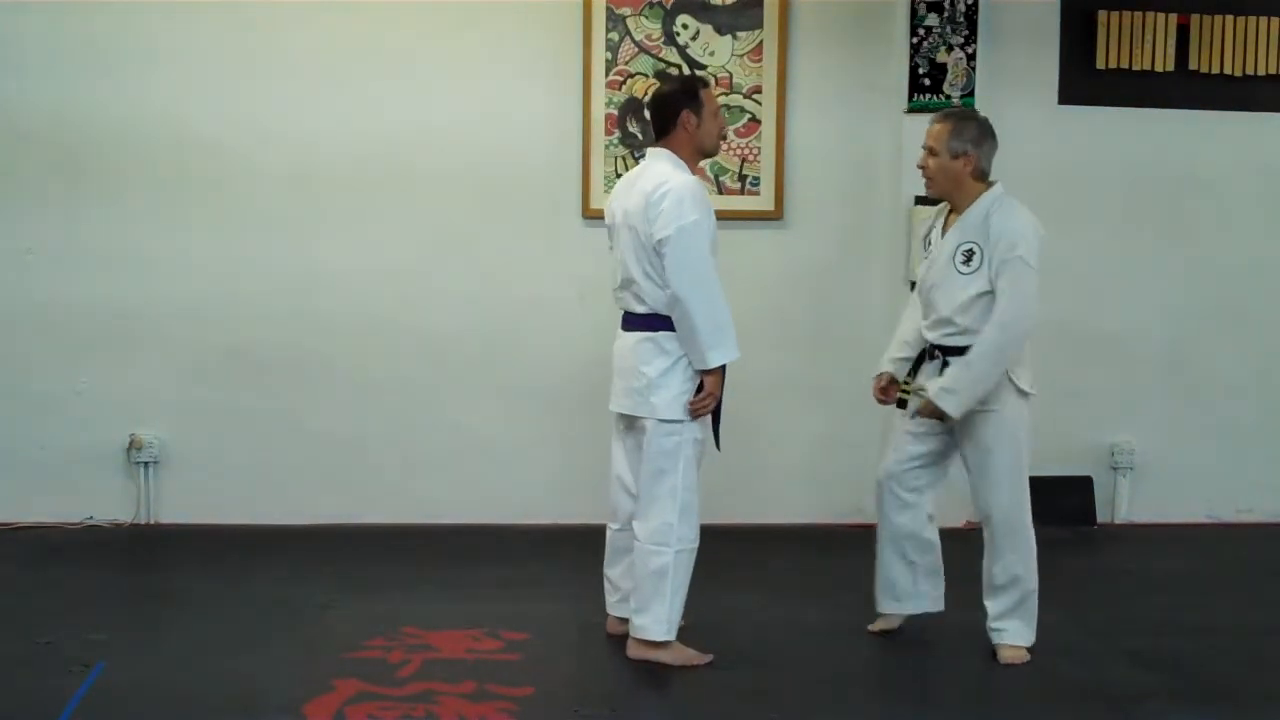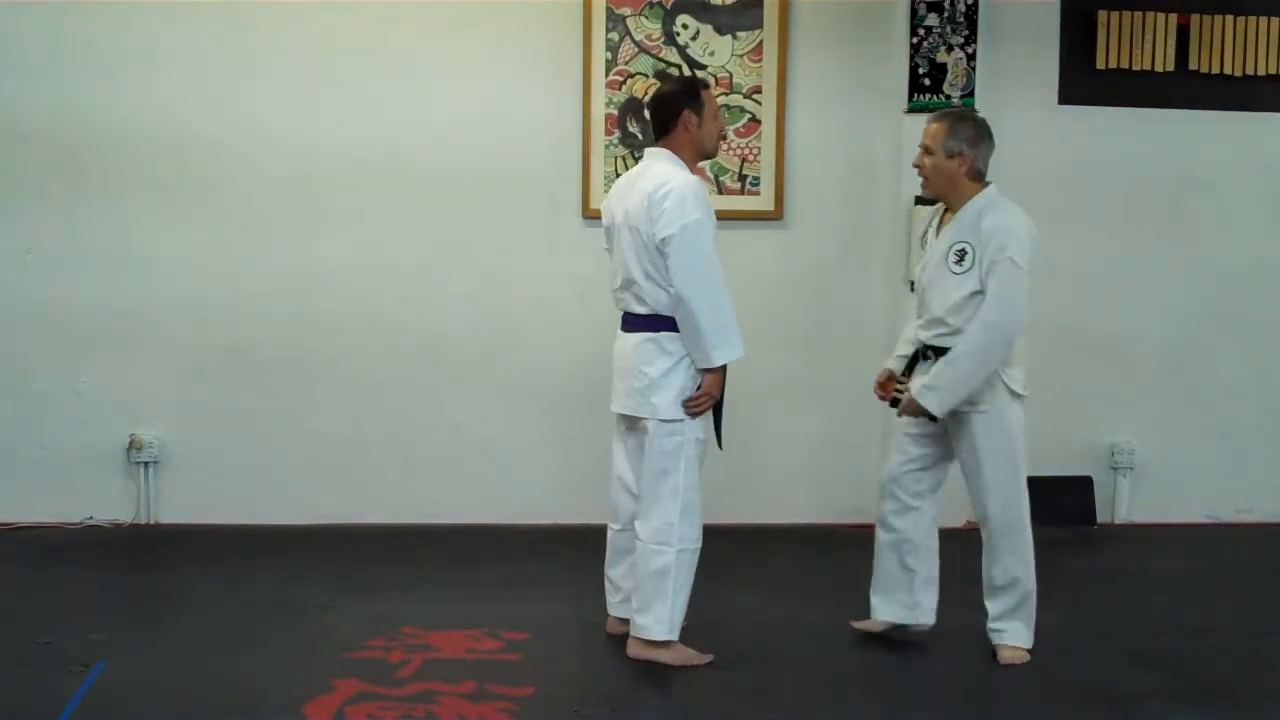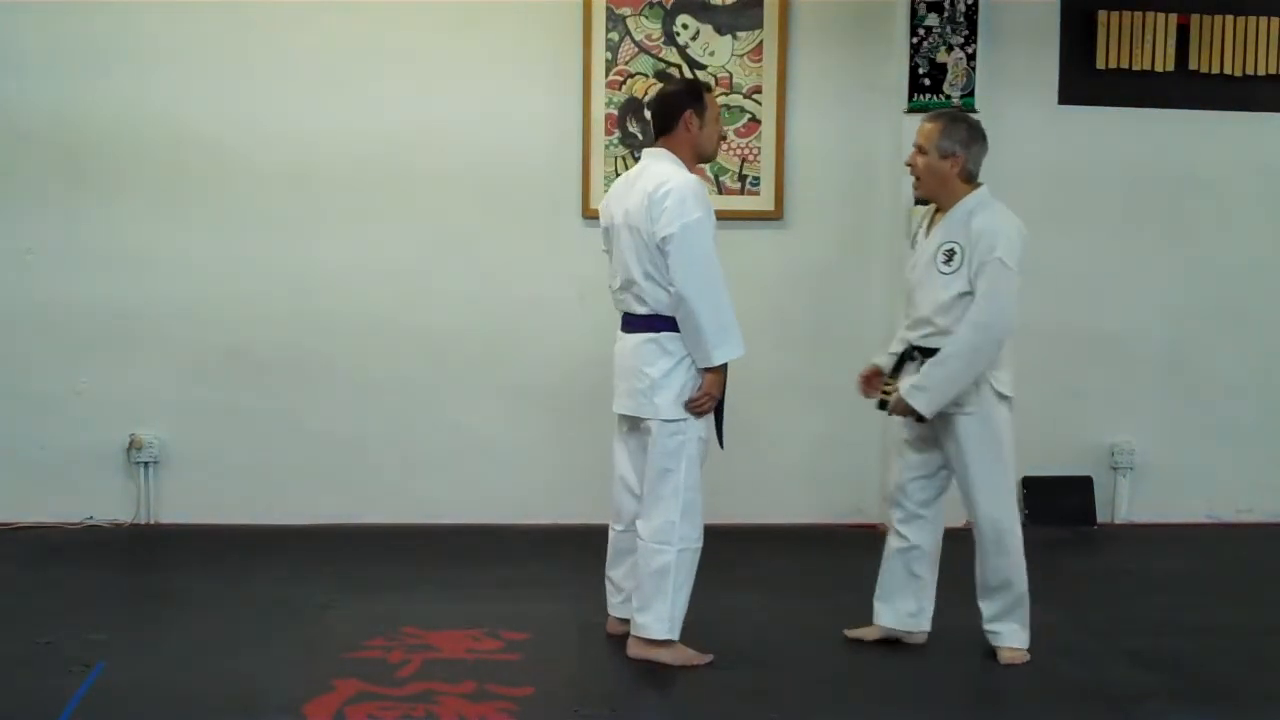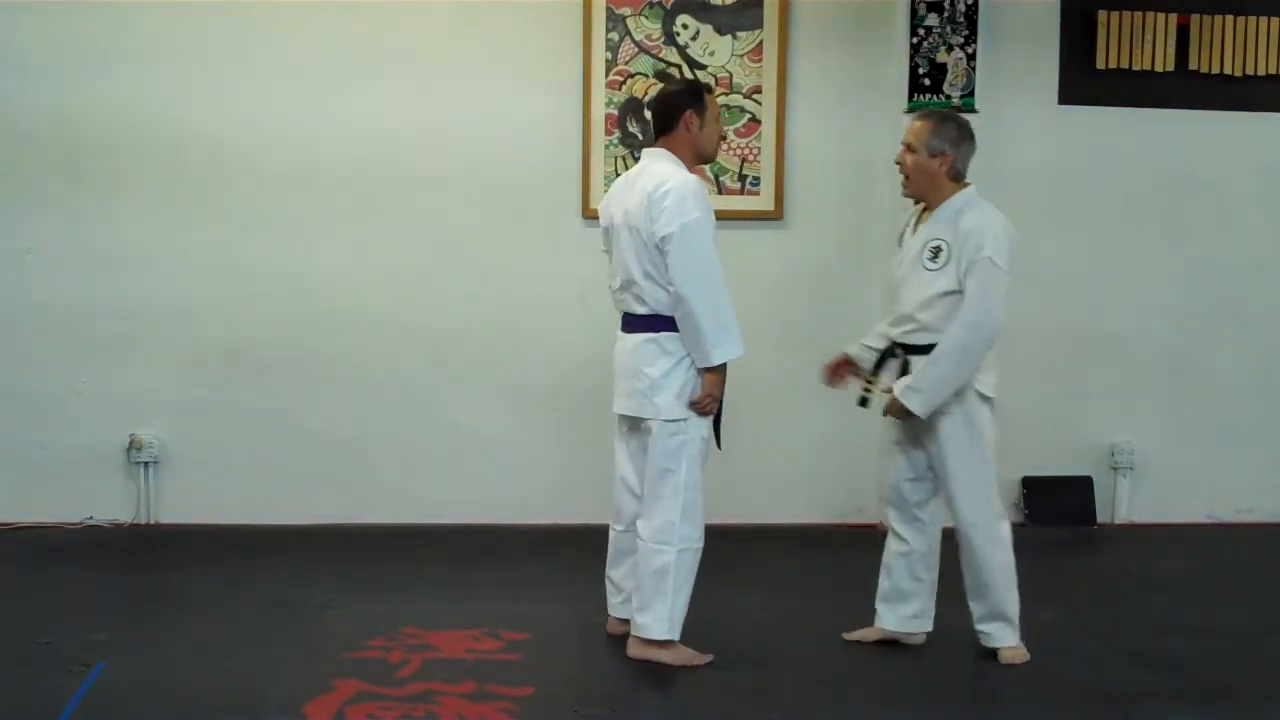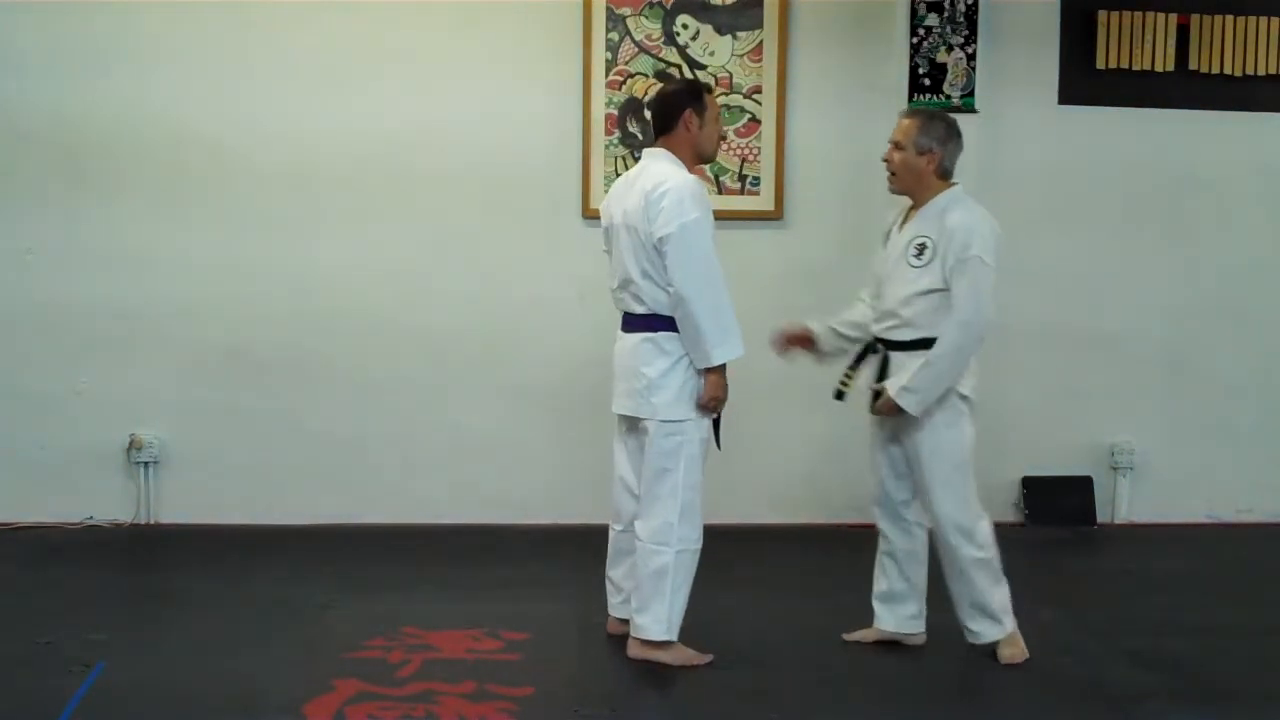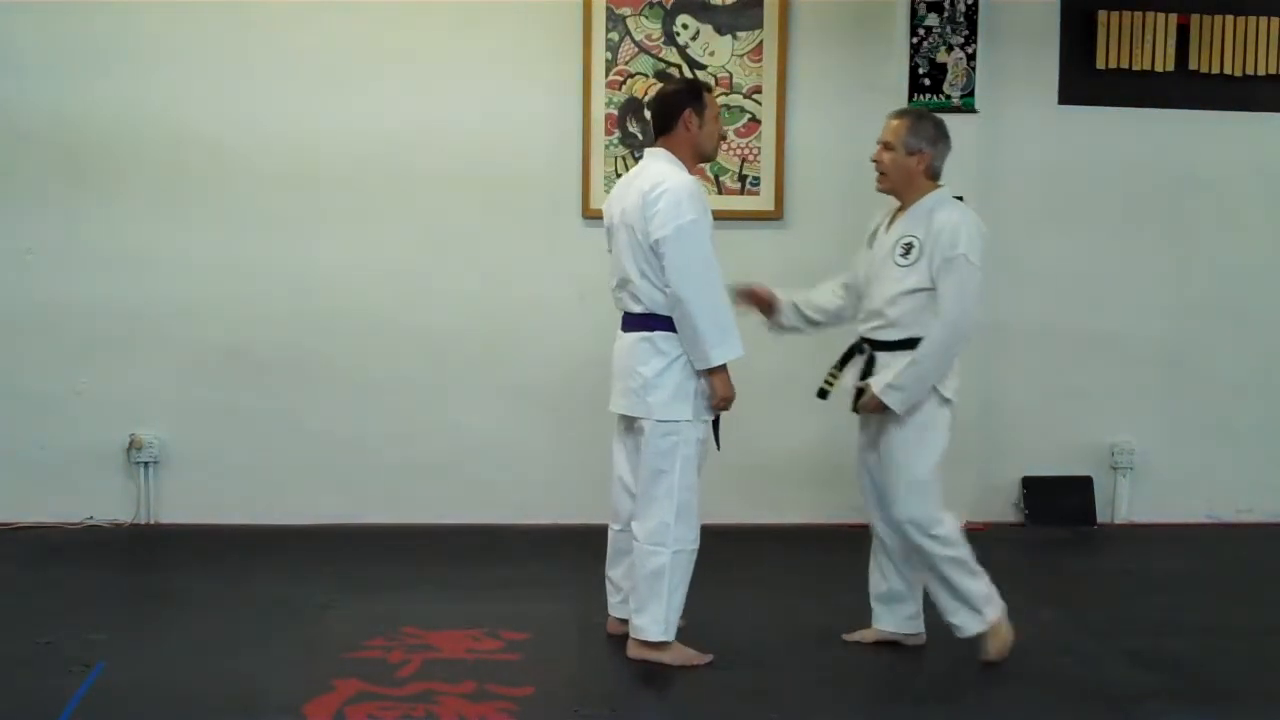
dt=0.1s
person 1, frame 1
left shoulder: (630, 184)
right shoulder: (681, 190)
right elbow: (694, 288)
right wrist: (713, 367)
left hip: (637, 347)
right hip: (669, 358)
left knee: (634, 494)
right knee: (669, 506)
left ankle: (625, 609)
right ankle: (651, 634)
person 1, frame 2
left shoulder: (626, 185)
right shoulder: (682, 190)
right elbow: (697, 287)
right wrist: (714, 365)
left hip: (636, 347)
right hip: (670, 357)
left knee: (634, 494)
right knee: (670, 505)
left ankle: (625, 609)
right ankle: (652, 633)
person 1, frame 3
left shoulder: (623, 187)
right shoulder: (682, 189)
right elbow: (697, 286)
right wrist: (714, 365)
left hip: (636, 348)
right hip: (672, 358)
left knee: (636, 495)
right knee: (672, 504)
left ankle: (625, 609)
right ankle: (652, 633)
person 1, frame 4
left shoulder: (623, 187)
right shoulder: (682, 188)
right elbow: (697, 286)
right wrist: (714, 365)
left hip: (636, 347)
right hip: (672, 358)
left knee: (636, 495)
right knee: (673, 505)
left ankle: (625, 609)
right ankle: (652, 633)
person 1, frame 5
left shoulder: (626, 185)
right shoulder: (680, 188)
right elbow: (695, 287)
right wrist: (715, 366)
left hip: (637, 348)
right hip: (671, 358)
left knee: (637, 495)
right knee: (671, 505)
left ankle: (626, 610)
right ankle: (652, 634)
person 1, frame 6
left shoulder: (629, 185)
right shoulder: (679, 189)
right elbow: (694, 288)
right wrist: (717, 366)
left hip: (637, 348)
right hip: (670, 358)
left knee: (636, 495)
right knee: (668, 505)
left ankle: (626, 610)
right ankle: (650, 634)
person 2, frame 1
left shoulder: (1011, 224)
right shoulder: (942, 220)
left elbow: (1010, 325)
left wrist: (951, 392)
right wrist: (895, 365)
left hip: (990, 388)
right hip: (937, 379)
left knee: (1003, 511)
right knee: (898, 483)
left ankle: (1011, 628)
right ankle: (908, 600)
person 2, frame 2
left shoulder: (1004, 225)
right shoulder: (940, 220)
left elbow: (998, 326)
left wrist: (933, 392)
right wrist: (899, 365)
left hip: (982, 388)
right hip: (931, 380)
left knee: (1002, 512)
right knee: (902, 489)
left ankle: (1010, 629)
right ankle: (900, 607)
person 2, frame 3
left shoulder: (993, 227)
right shoulder: (931, 221)
left elbow: (987, 326)
left wrist: (921, 391)
right wrist: (892, 363)
left hip: (970, 389)
right hip: (927, 384)
left knee: (991, 513)
right knee: (911, 503)
left ankle: (1008, 630)
right ankle: (901, 617)
person 2, frame 4
left shoulder: (981, 226)
right shoulder: (919, 220)
left elbow: (978, 326)
left wrist: (916, 392)
right wrist: (864, 354)
left hip: (954, 389)
right hip: (913, 382)
left knee: (975, 513)
right knee: (907, 505)
left ankle: (1002, 630)
right ankle: (901, 618)
person 2, frame 5
left shoulder: (966, 223)
right shoulder: (902, 221)
left elbow: (968, 324)
left wrist: (908, 390)
right wrist: (822, 335)
left hip: (934, 386)
right hip: (896, 379)
left knee: (952, 511)
right knee: (895, 504)
left ankle: (998, 625)
right ankle: (900, 619)
person 2, frame 6
left shoulder: (954, 226)
right shoulder: (888, 222)
left elbow: (953, 323)
right elbow: (848, 295)
left wrist: (894, 388)
right wrist: (781, 306)
left hip: (916, 385)
right hip: (880, 379)
left knee: (915, 510)
right knee: (885, 507)
left ankle: (983, 612)
right ankle: (897, 620)
